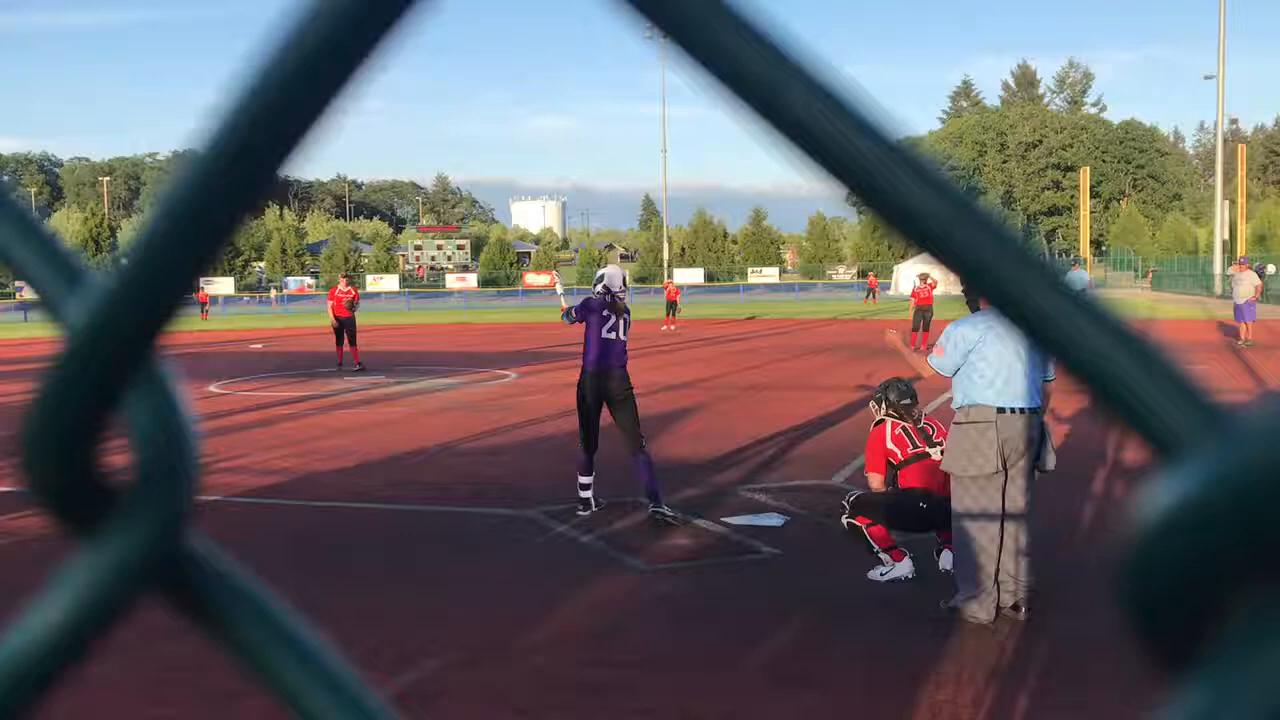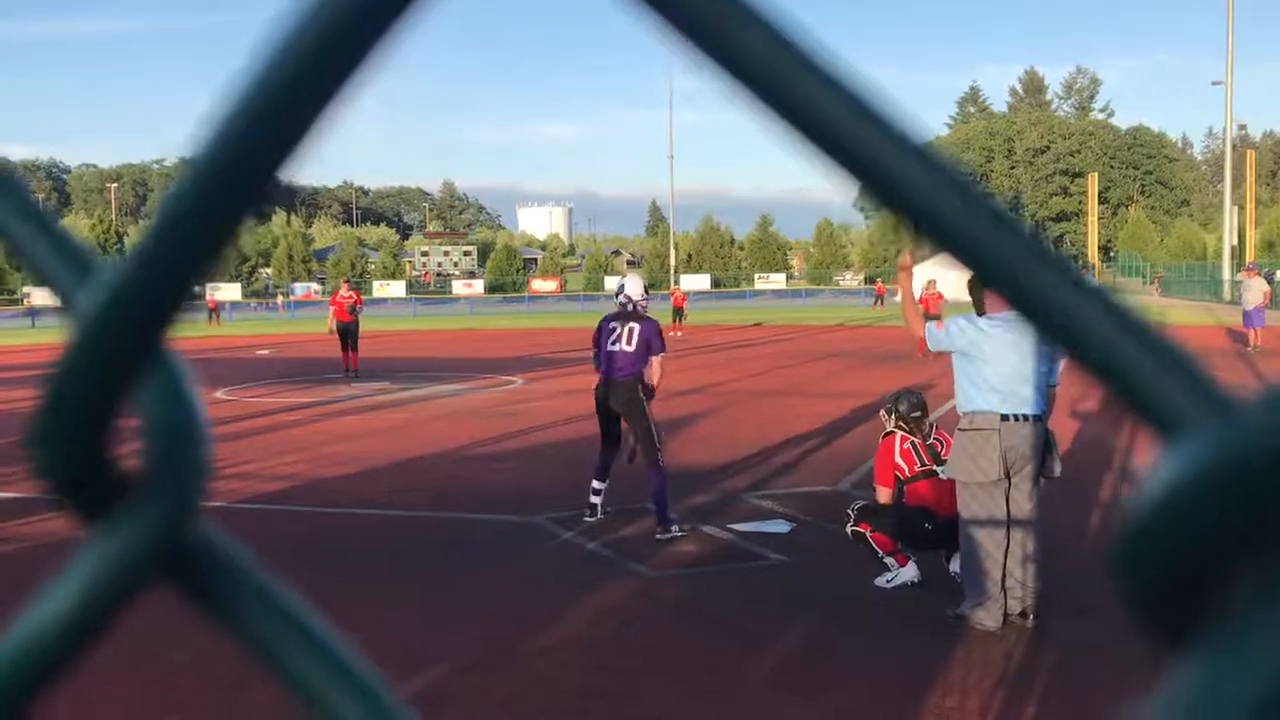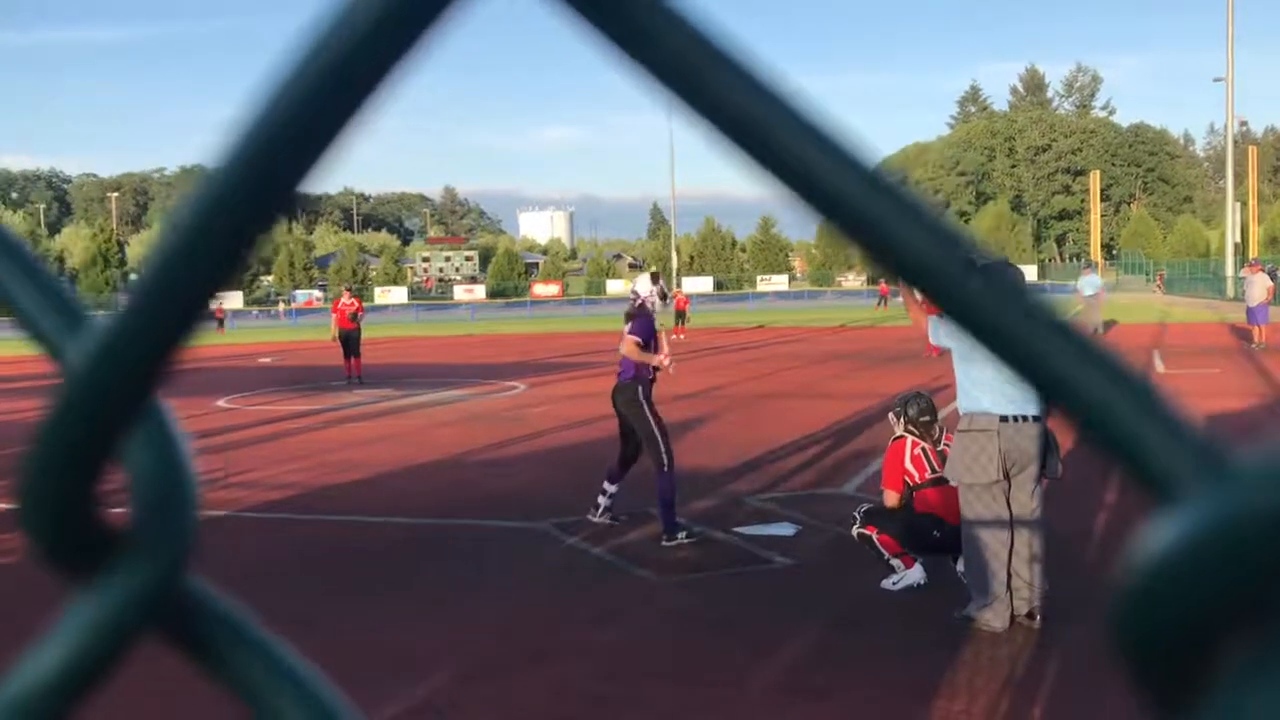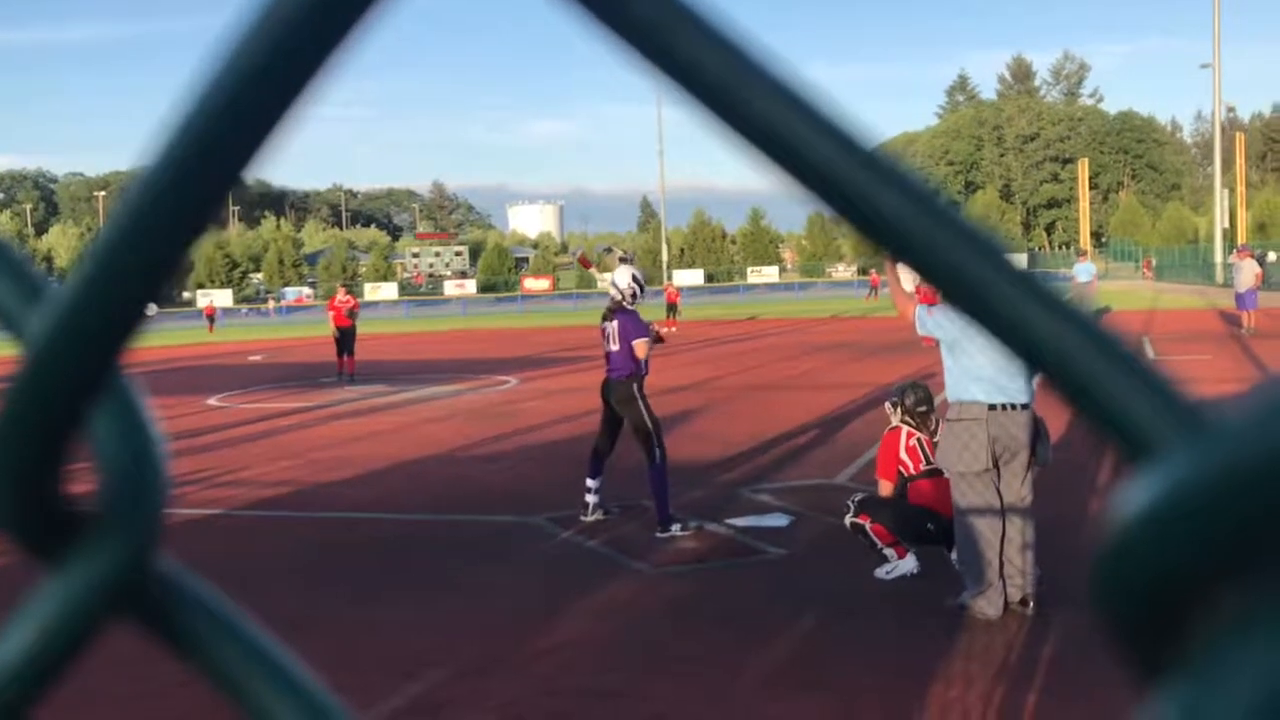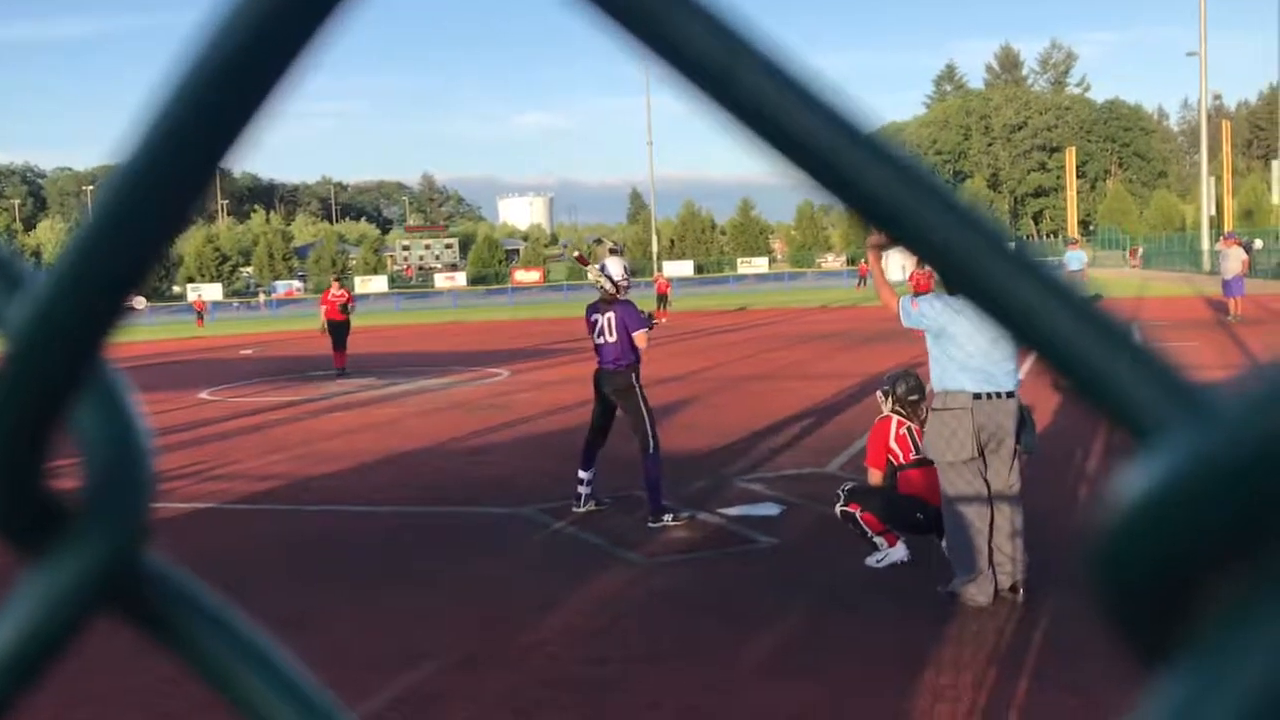
dt=0.4s
person 1, frame 1
left shoulder: (965, 329)
left elbow: (932, 369)
right elbow: (1046, 385)
left wrist: (899, 346)
left hip: (980, 428)
right hip: (1025, 427)
left knee: (975, 516)
right knee: (1015, 513)
left ankle: (978, 602)
right ankle: (1014, 596)
person 1, frame 2
left shoulder: (969, 330)
right shoulder: (1040, 333)
left elbow: (917, 328)
right elbow: (1050, 390)
left wrist: (904, 277)
left hip: (984, 434)
right hip: (1029, 432)
left knee: (982, 523)
right knee: (1022, 519)
left ankle: (985, 608)
right ankle: (1022, 603)
person 1, frame 3
left shoulder: (967, 330)
left elbow: (919, 317)
left hip: (983, 435)
right hip: (1030, 433)
left knee: (985, 525)
right knee: (1025, 520)
left ankle: (992, 610)
right ankle: (1028, 604)
person 1, frame 4
left shoulder: (952, 319)
left elbow: (906, 308)
left wrist: (890, 267)
left hip: (972, 424)
right hip: (1019, 421)
left knee: (977, 513)
right knee: (1016, 508)
left ankle: (985, 598)
right ankle: (1021, 591)
person 1, frame 5
left shoulder: (937, 308)
left elbow: (890, 300)
left wrist: (873, 255)
left hip: (959, 413)
right hip: (1004, 408)
left knee: (964, 500)
right knee: (1005, 495)
left ankle: (975, 584)
right ankle: (1011, 577)
person 2, frame 1
left shoulder: (591, 304)
right shoulder: (626, 313)
left elbow: (568, 318)
left wrist: (567, 310)
left hip: (591, 378)
right hip: (619, 380)
left knee: (587, 442)
right knee: (636, 443)
left ankle: (586, 500)
right ankle: (656, 502)
person 2, frame 2
left shoulder: (606, 321)
right shoulder: (650, 325)
left elbow: (597, 361)
right elbow: (656, 369)
right wrist: (650, 391)
left hip: (604, 389)
right hip: (631, 391)
left knee: (608, 448)
right knee: (654, 456)
left ankle: (594, 507)
right ankle: (663, 523)
person 2, frame 3
left shoulder: (637, 319)
right shoulder: (644, 320)
right elbow: (627, 348)
left wrist: (657, 361)
right wrist: (654, 361)
left hip: (623, 394)
right hip: (635, 394)
left knee: (629, 453)
right knee: (663, 458)
left ankle: (601, 508)
right ankle: (670, 530)
person 2, frame 4
left shoulder: (607, 317)
right shoulder: (629, 316)
right elbow: (642, 353)
left wrist: (648, 337)
right wrist: (651, 336)
left hip: (610, 387)
right hip: (629, 389)
left knee: (603, 445)
right knee: (656, 451)
left ankle: (590, 505)
right ankle: (665, 521)
person 2, frame 5
left shoulder: (592, 310)
right shoulder: (626, 307)
right elbow: (642, 343)
right wrist: (645, 324)
left hip: (602, 377)
right hip: (625, 379)
left knee: (595, 437)
right knee: (649, 442)
left ankle: (583, 496)
right ankle: (657, 511)
person 3, frame 1
left shoulder: (881, 431)
right shoulder: (933, 425)
left elbow: (877, 488)
left wrist: (892, 500)
left hip: (916, 506)
right hip: (950, 508)
left knee: (854, 505)
left ankle: (897, 560)
right ankle: (948, 551)
person 3, frame 2
left shoulder: (890, 444)
right shoulder: (943, 438)
left elbow: (884, 501)
left wrist: (896, 517)
left hip: (920, 528)
right hip: (956, 527)
left knee: (858, 513)
left ankle: (902, 565)
right ankle: (956, 555)
person 3, frame 3
left shoulder: (899, 448)
right shoulder: (950, 442)
left elbow: (891, 505)
left hip: (928, 533)
left knee: (864, 517)
left ankle: (908, 567)
right ankle: (963, 557)
person 3, frame 4
left shoulder: (894, 437)
left elbow: (885, 495)
left hip: (922, 524)
left knee: (857, 506)
left ankle: (901, 558)
right ankle: (957, 547)
person 3, frame 5
left shoulder: (885, 425)
left elbow: (875, 483)
left wrist: (883, 498)
left hip: (913, 513)
left knee: (847, 496)
left ankle: (892, 547)
